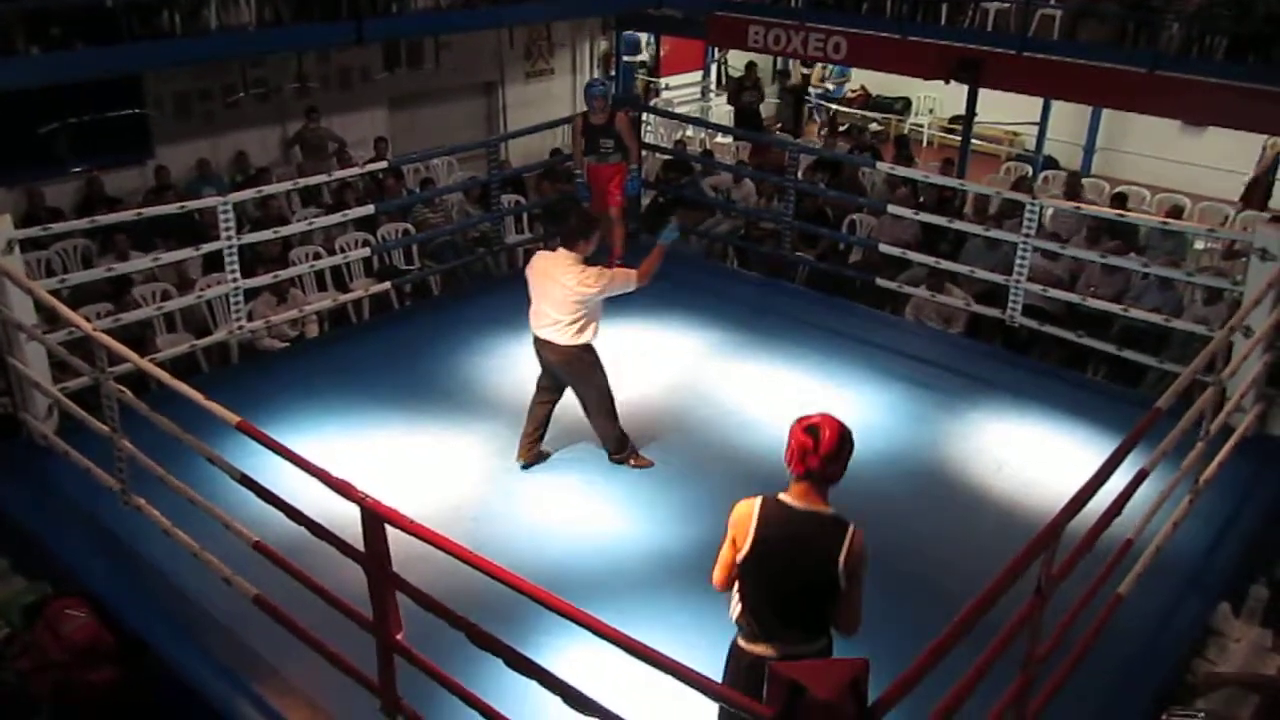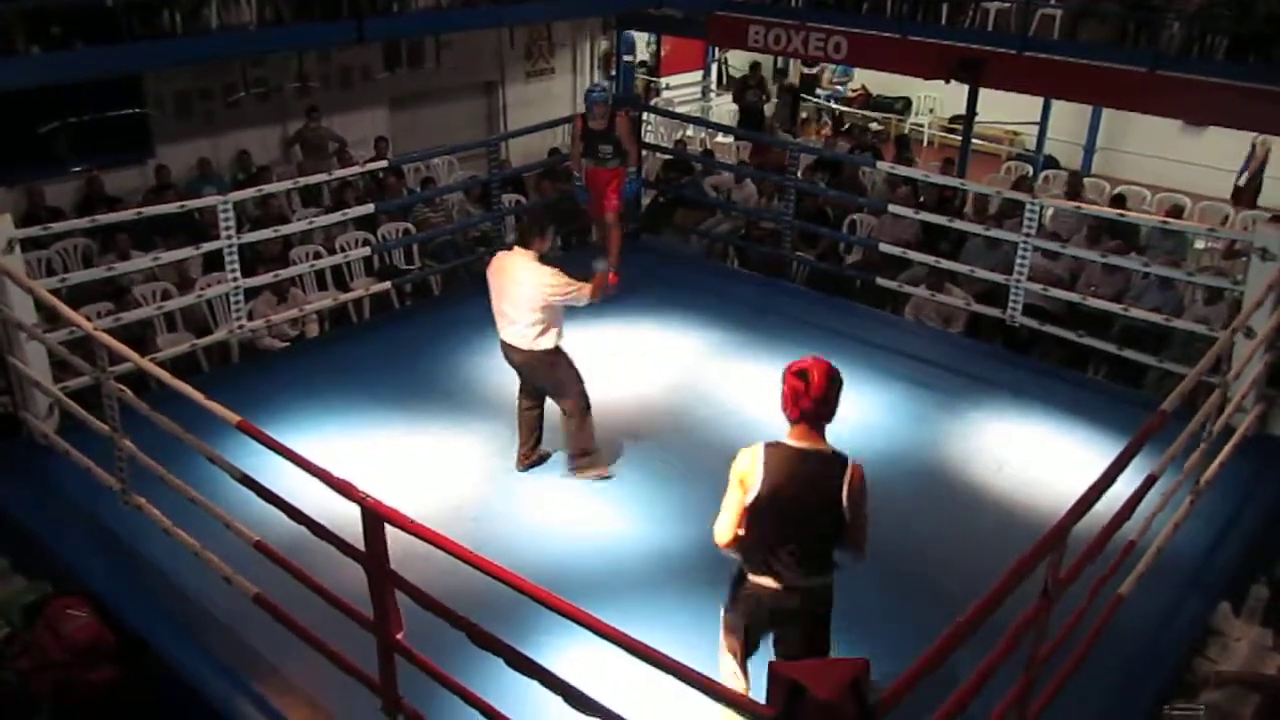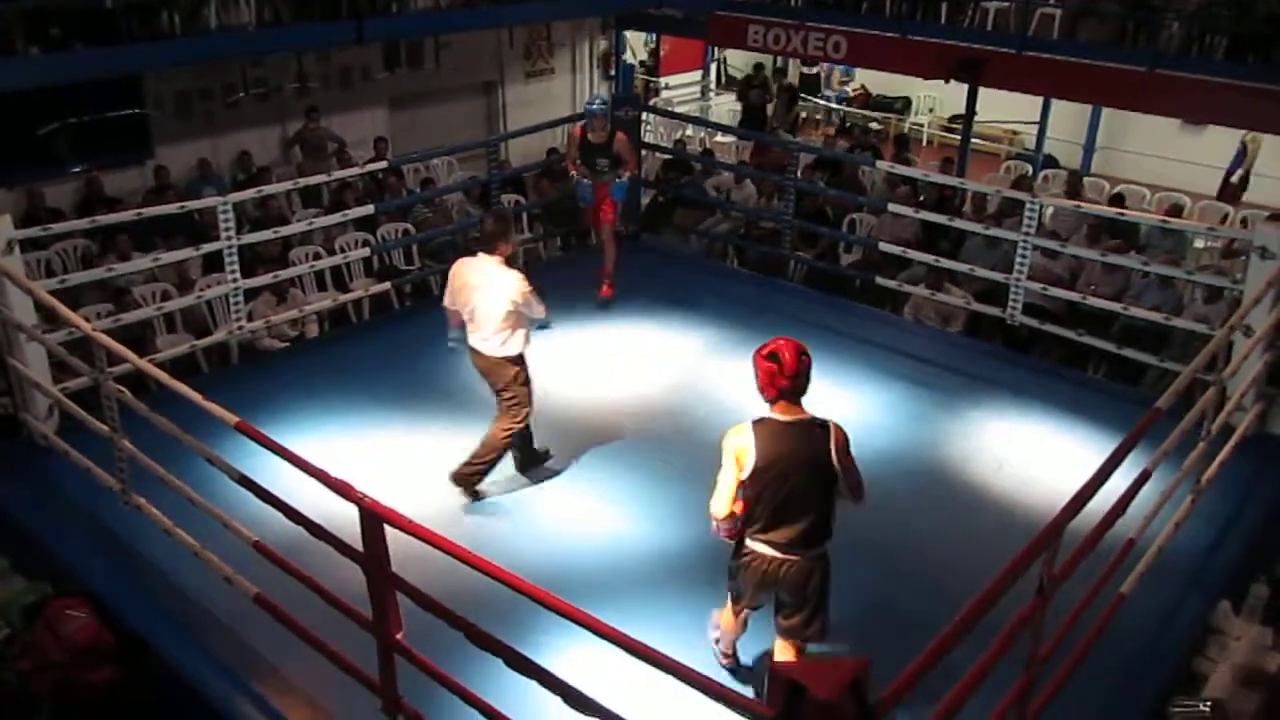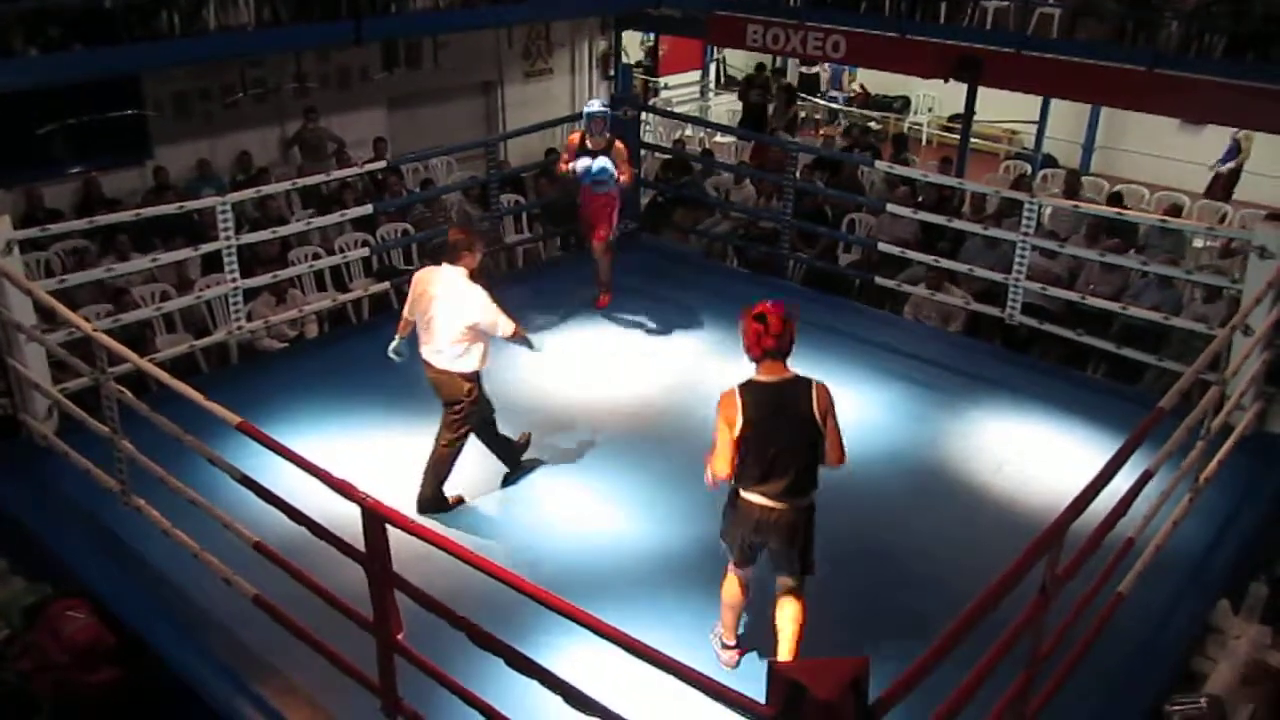
dt=0.2s
person 1, frame 1
left shoulder: (748, 514)
right shoulder: (849, 540)
left elbow: (720, 582)
right elbow: (848, 626)
left hip: (752, 658)
right hip: (811, 661)
person 1, frame 2
left shoulder: (751, 460)
right shoulder: (850, 474)
left elbow: (723, 537)
right elbow: (856, 547)
left hip: (756, 590)
right hip: (812, 597)
left knee: (734, 648)
person 1, frame 3
left shoulder: (742, 437)
right shoulder: (832, 435)
left elbow: (721, 510)
right elbow: (855, 493)
left wrist: (731, 522)
left hip: (756, 557)
right hip: (808, 564)
left knee: (738, 604)
right knee: (789, 650)
left ankle: (725, 648)
person 1, frame 4
left shoulder: (734, 400)
right shoulder: (816, 393)
left elbow: (721, 472)
right elbow: (835, 458)
left wrist: (710, 462)
left hip: (749, 508)
right hip: (796, 514)
left knee: (738, 572)
right knee: (790, 591)
left ankle: (727, 643)
person 2, frame 1
left shoulder: (538, 260)
right shoulder: (588, 278)
right elbow: (641, 278)
right wrist: (663, 244)
left hip: (541, 341)
right hip: (572, 350)
left knee: (546, 393)
right knee: (600, 401)
left ankle: (528, 450)
right ankle: (622, 452)
person 2, frame 2
left shoulder: (498, 262)
right shoulder: (545, 278)
right elbow: (592, 293)
right wrist: (603, 270)
left hip: (509, 344)
right hip: (538, 353)
left knee: (531, 398)
right knee: (575, 401)
left ankle: (527, 455)
right ankle: (583, 462)
person 2, frame 3
left shoulder: (460, 268)
right shoulder: (513, 281)
left elbow: (451, 307)
right elbow: (539, 312)
left wrist: (455, 332)
right wrist: (537, 312)
left hip: (477, 350)
right hip: (504, 359)
left knee: (509, 408)
right knee: (514, 418)
left ankle: (528, 457)
right ankle: (468, 474)
person 2, frame 4
left shoulder: (423, 277)
right shoulder: (472, 296)
left elbow: (409, 315)
right elbow: (509, 332)
left wrist: (398, 339)
right wrist: (525, 340)
left hip: (432, 363)
right hip: (458, 375)
left knee: (481, 413)
right knee: (451, 436)
left ankle: (511, 455)
right ankle: (429, 498)
person 3, frame 1
left shoulder: (619, 118)
right shoulder: (580, 121)
left elbow: (632, 145)
right elbow: (578, 150)
left wrist: (634, 174)
right wrist: (579, 178)
left hip: (616, 168)
right hip: (594, 170)
left knee: (615, 213)
right knee: (599, 212)
left ankle: (618, 258)
right ankle: (607, 253)
person 3, frame 2
left shoulder: (619, 122)
right shoulder: (579, 124)
left elbow: (632, 150)
right elbow: (576, 153)
left wrist: (632, 177)
right wrist: (578, 181)
left hip: (614, 174)
right hip: (592, 174)
left knee: (611, 219)
right knee: (598, 218)
left ankle: (612, 268)
right ankle: (606, 253)
person 3, frame 3
left shoulder: (618, 138)
right shoulder: (577, 134)
left elbow: (632, 161)
right elbow: (571, 160)
left wrist: (623, 178)
right wrist: (578, 178)
left hip: (611, 187)
right hip: (588, 186)
left knee: (607, 232)
right knee: (596, 228)
left ankle: (607, 281)
right ankle: (607, 264)
person 3, frame 4
left shoulder: (616, 147)
right shoulder: (575, 141)
left elbow: (628, 177)
right elbow: (561, 166)
left wrist: (614, 177)
right wrist: (573, 168)
left hip: (606, 199)
right hip: (586, 198)
left knee: (599, 247)
right knee: (592, 241)
left ankle: (605, 288)
